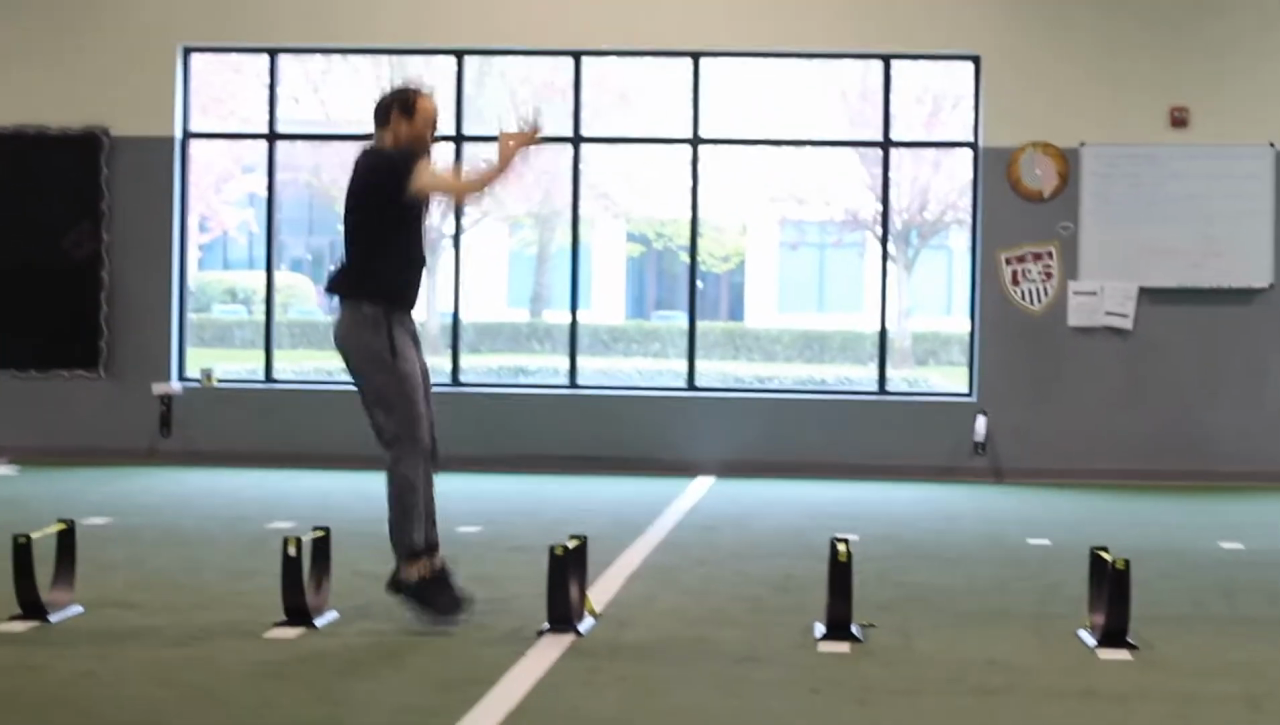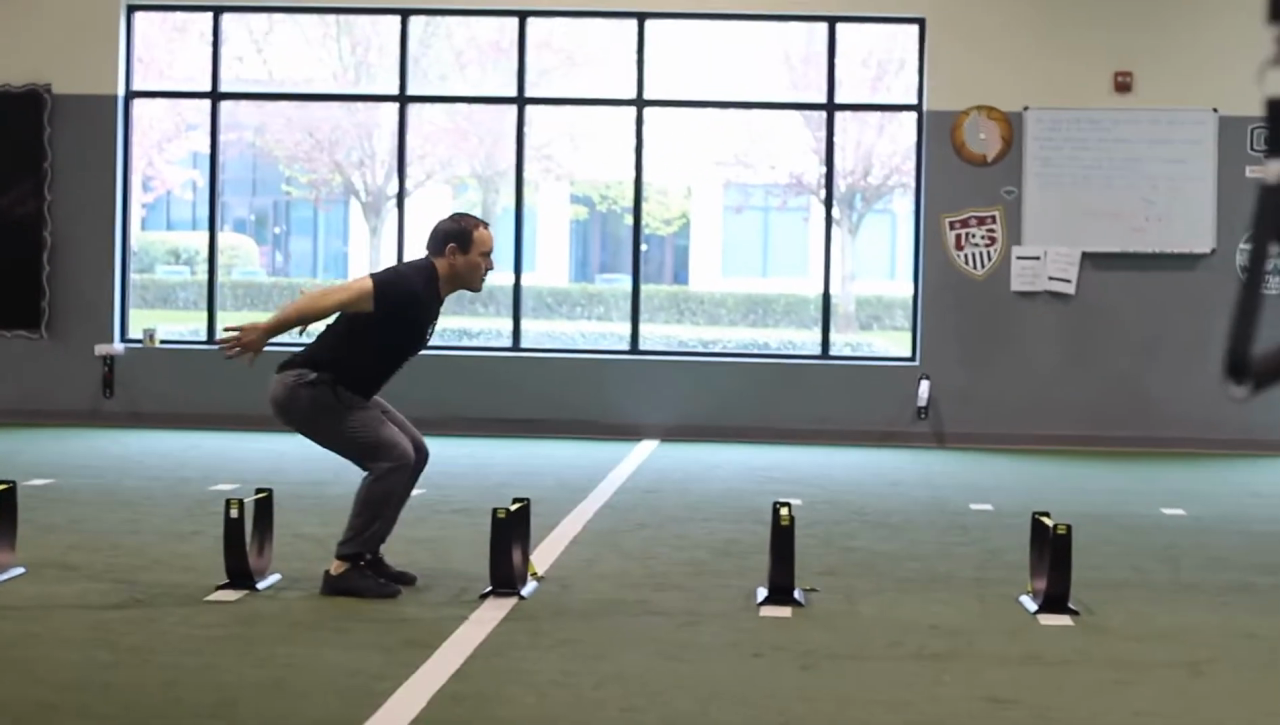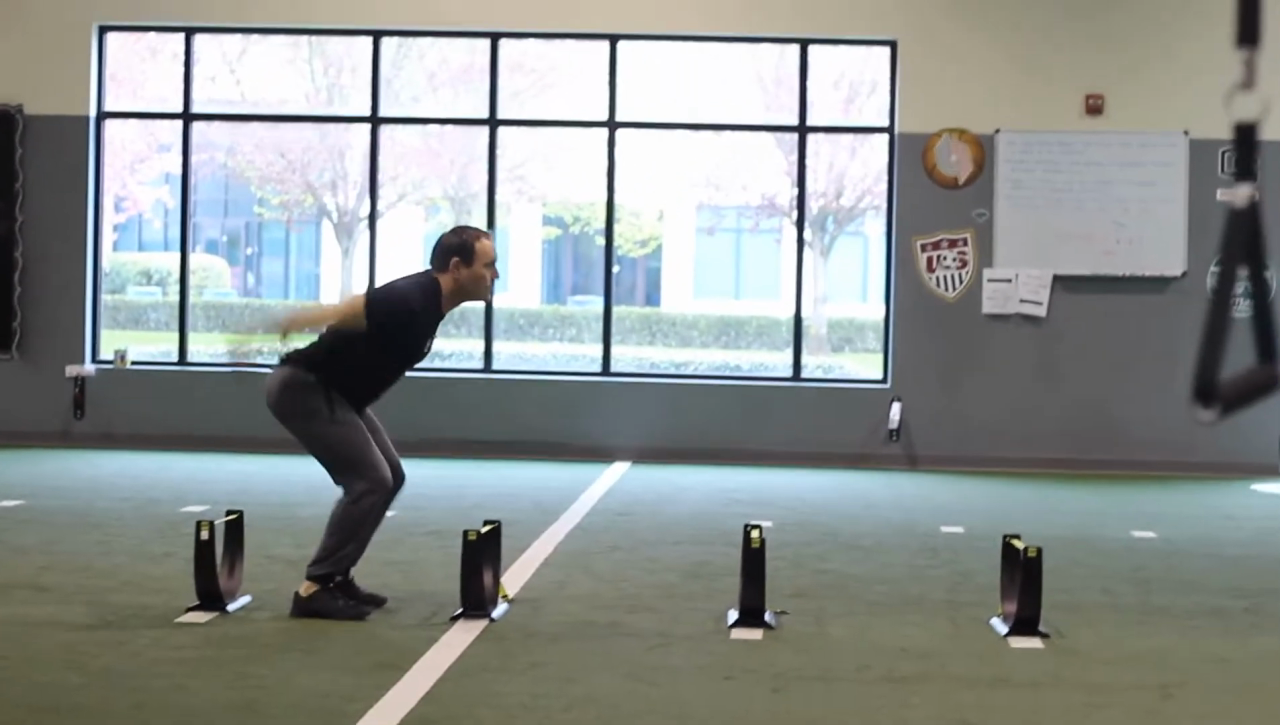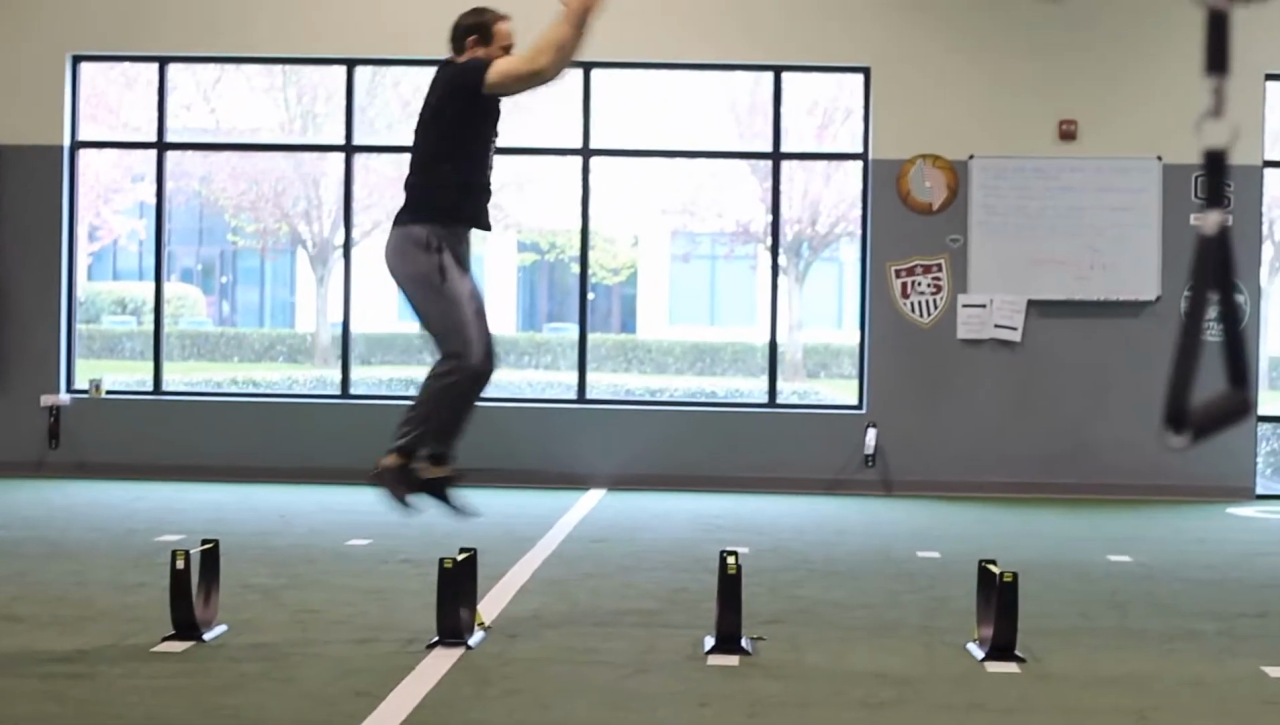
dt=0.5s
person 1, frame 1
left shoulder: (385, 169)
right shoulder: (382, 163)
left elbow: (453, 183)
right elbow: (454, 184)
left wrist: (506, 150)
right wrist: (511, 151)
left hip: (391, 324)
right hip: (372, 328)
left knee: (419, 447)
right knee: (407, 446)
left ankle: (423, 561)
right ankle: (414, 570)
person 1, frame 2
left shoulder: (425, 288)
right shoulder: (409, 288)
left elbow: (346, 293)
right elbow: (333, 298)
right wrist: (263, 333)
left hip: (337, 387)
right hip: (307, 388)
left knee: (413, 453)
right knee: (394, 458)
left ankle: (364, 556)
right ankle: (345, 567)
person 1, frame 3
left shoulder: (428, 304)
right shoulder: (411, 303)
left elbow: (349, 313)
right elbow: (335, 313)
right wrist: (280, 331)
left hip: (328, 389)
right hip: (301, 389)
left knee: (389, 479)
right knee: (372, 482)
left ankle: (336, 580)
right ankle: (315, 587)
person 1, frame 4
left shoulder: (474, 86)
right shoulder: (458, 78)
left elbow: (545, 67)
right elbow: (541, 63)
left hip: (443, 244)
right hip: (422, 243)
left knee: (476, 361)
right knee: (465, 357)
left ankle: (431, 465)
right ankle: (401, 460)
